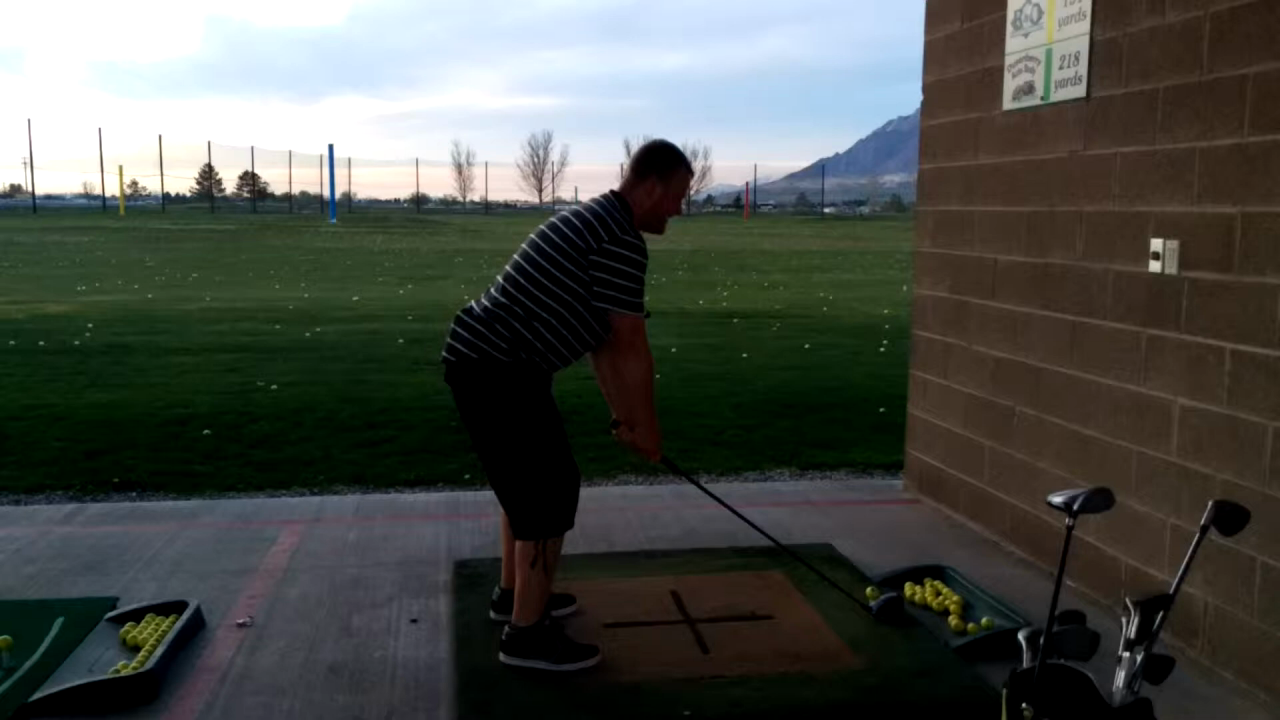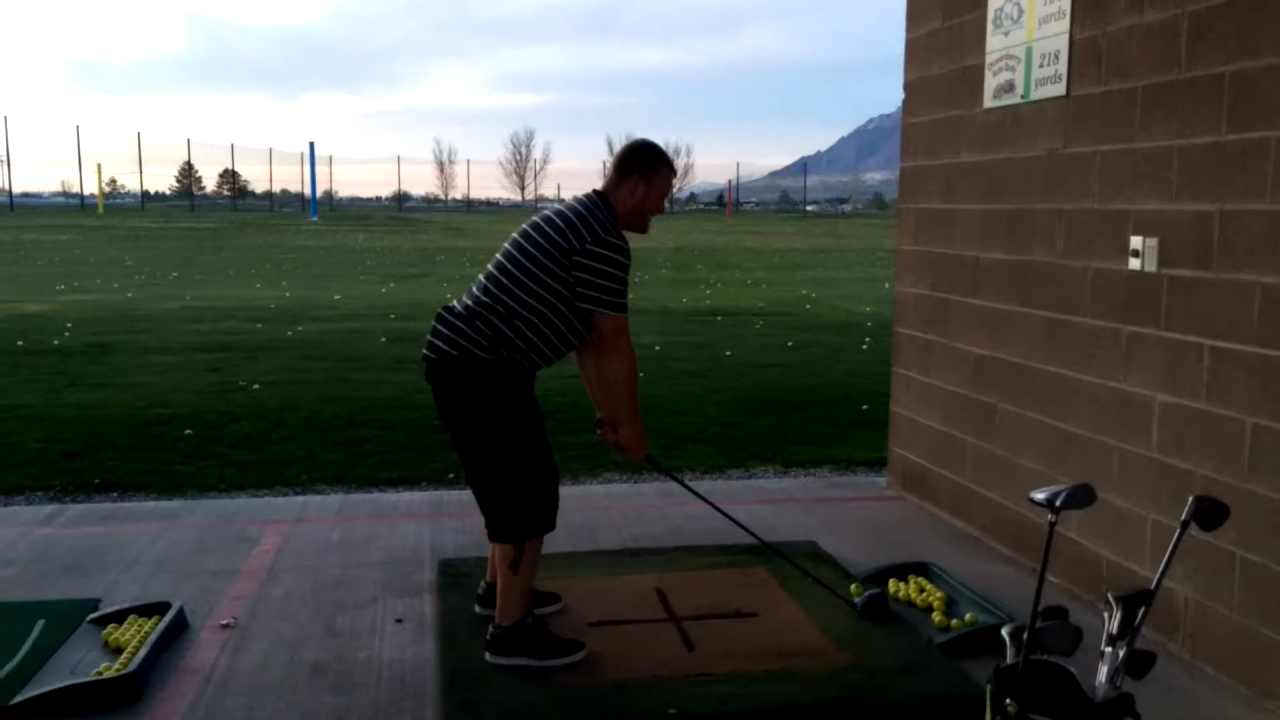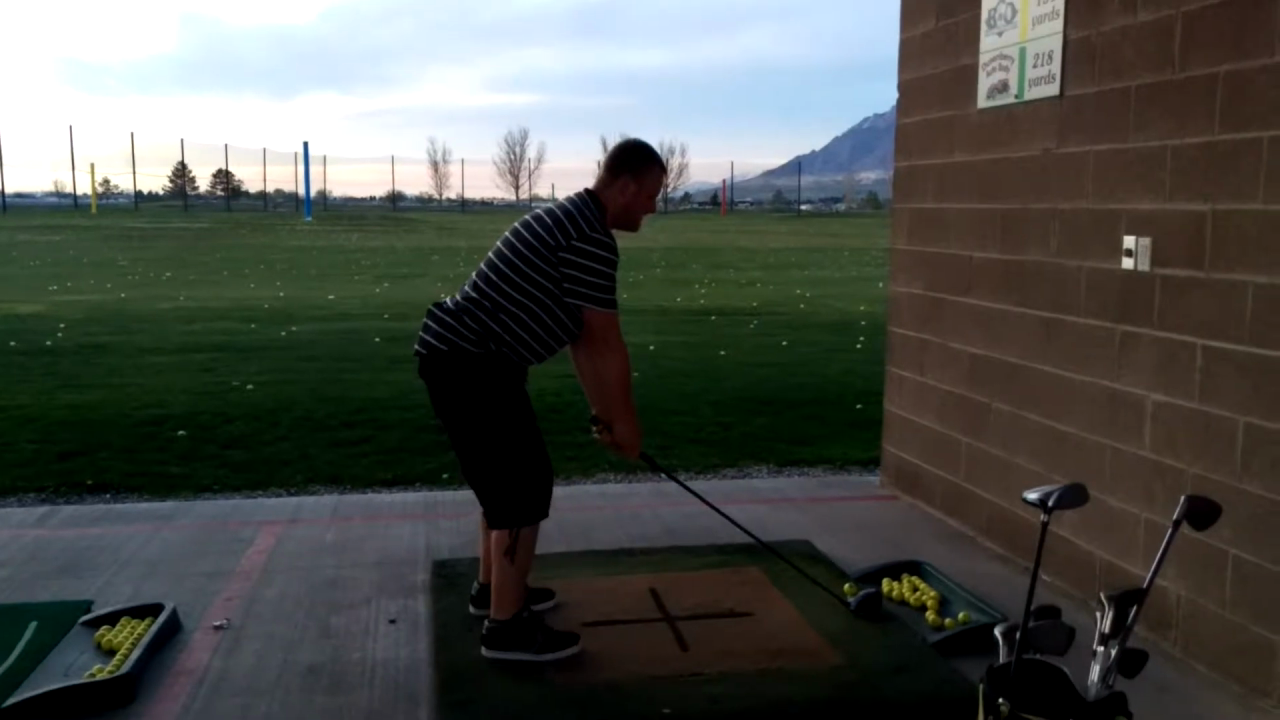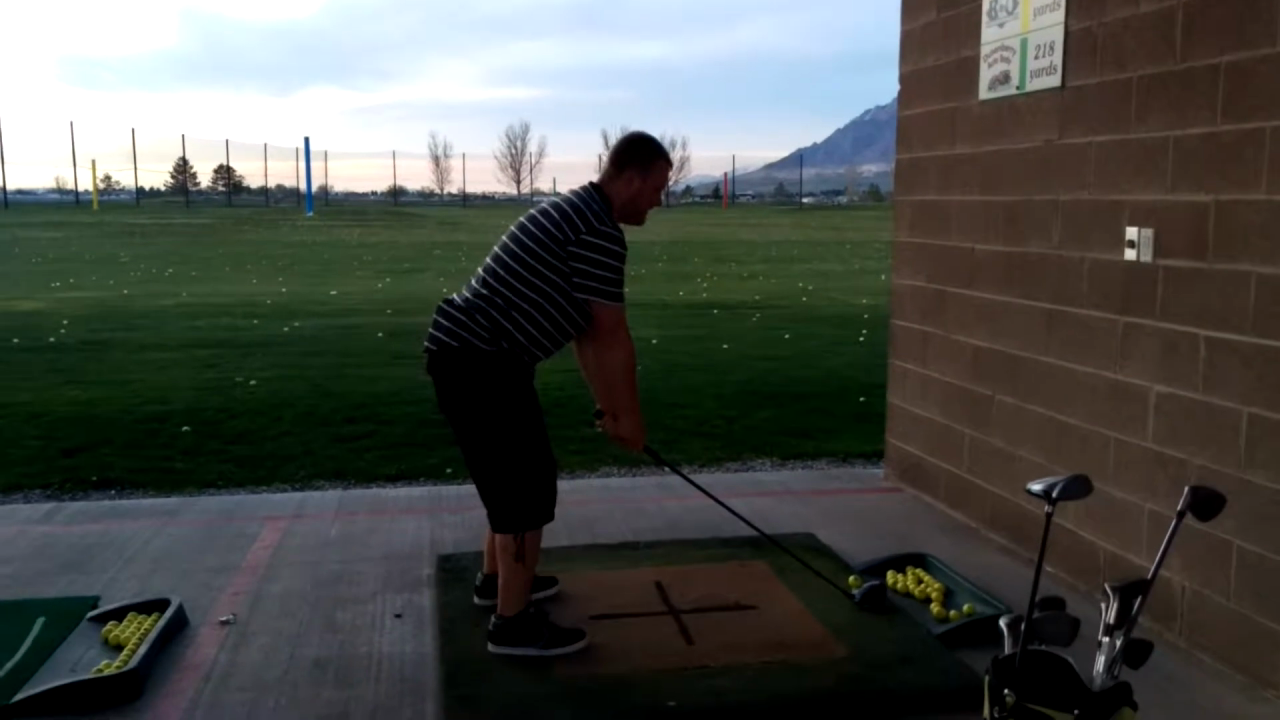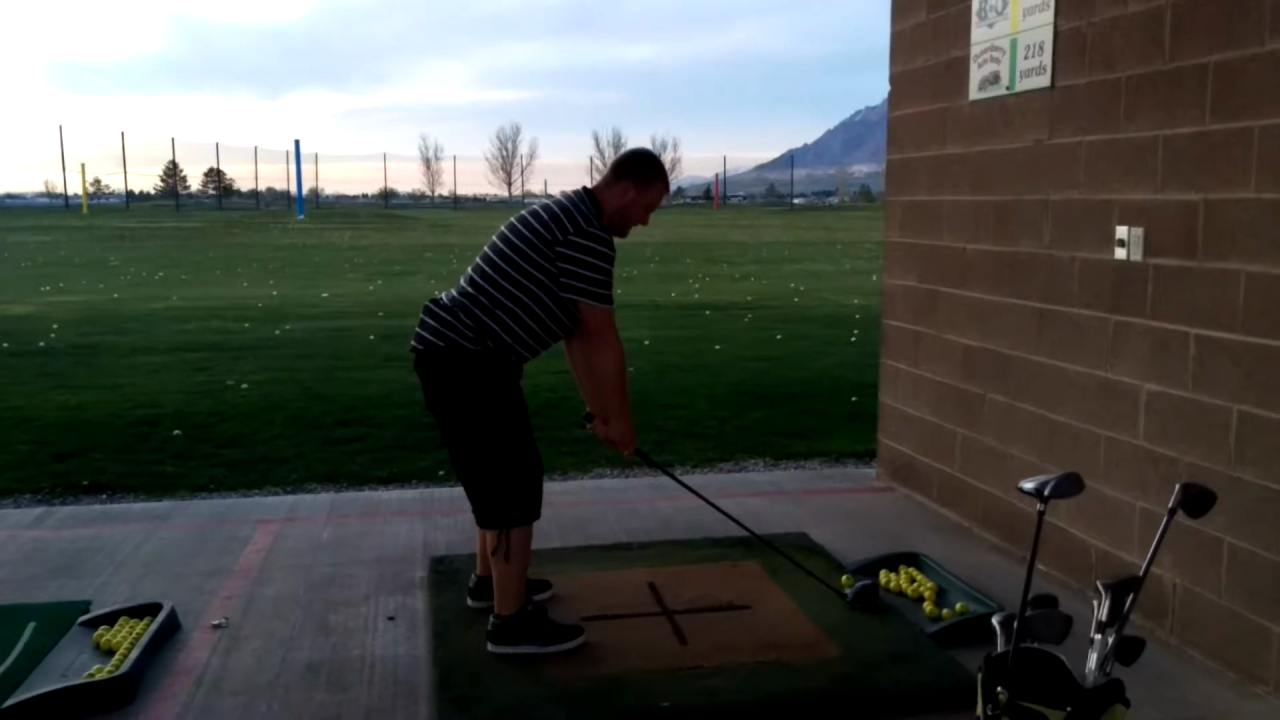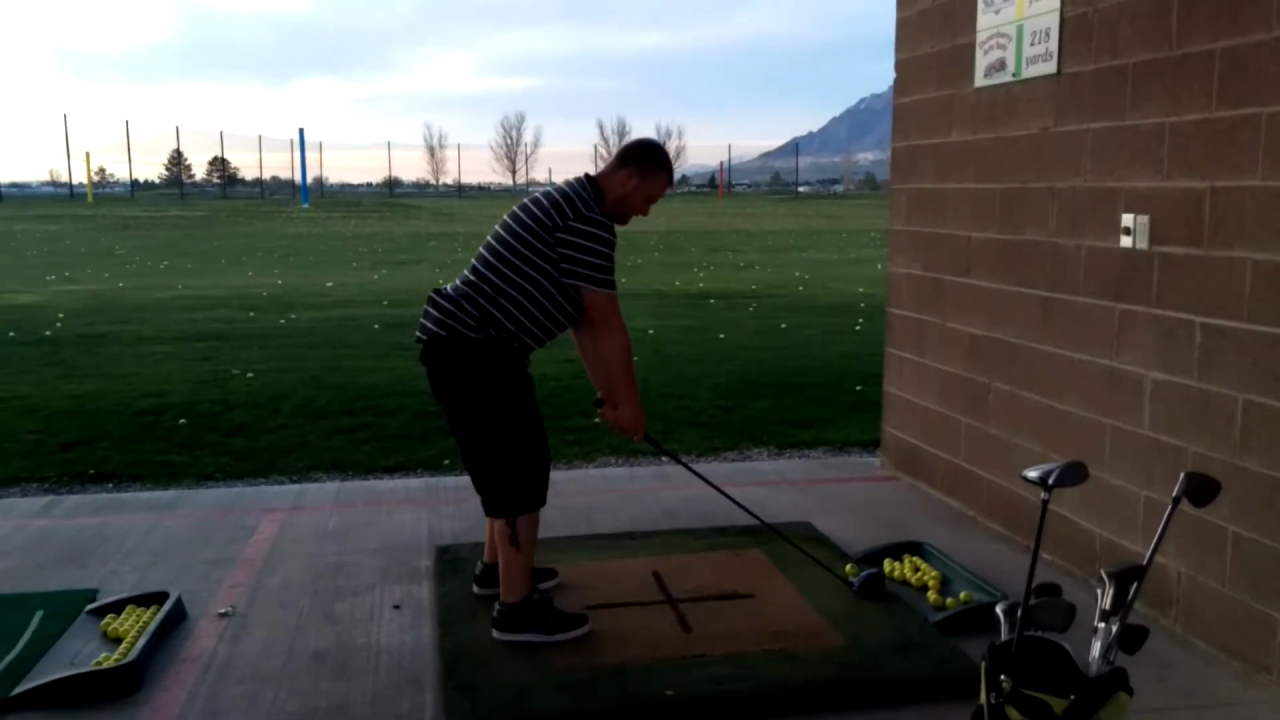
dt=0.4s
person 1, frame 1
left shoulder: (595, 221)
right shoulder: (620, 240)
left elbow: (603, 339)
right elbow: (630, 347)
left wrist: (621, 415)
right wrist: (645, 425)
left hip: (482, 357)
right hip: (500, 368)
left knee: (528, 480)
right knee: (549, 490)
left ankle: (513, 592)
right ankle: (526, 632)
person 1, frame 2
left shoulder: (578, 221)
right shoulder: (604, 242)
left elbow: (587, 339)
right elbow: (614, 347)
left wrist: (607, 416)
right wrist: (630, 426)
left hip: (463, 357)
right hip: (481, 368)
left knee: (513, 480)
right knee: (526, 491)
left ankle: (499, 587)
right ankle: (510, 631)
person 1, frame 3
left shoulder: (571, 221)
right shoulder: (591, 238)
left elbow: (582, 336)
right elbow: (606, 343)
left wrist: (602, 412)
right wrist: (625, 421)
left hip: (461, 354)
right hip: (472, 362)
left knee: (506, 476)
right knee: (521, 484)
left ankle: (494, 586)
right ankle: (507, 626)
person 1, frame 4
left shoulder: (575, 214)
right shoulder: (599, 232)
left elbow: (587, 331)
right elbow: (612, 337)
left wrist: (607, 408)
right wrist: (629, 416)
left hip: (465, 349)
right hip: (481, 359)
left knee: (510, 471)
right knee: (526, 482)
left ankle: (496, 577)
right ankle: (512, 623)
person 1, frame 5
left shoulder: (567, 218)
right shoulder: (588, 234)
left elbow: (576, 333)
right elbow: (602, 339)
left wrist: (597, 410)
right wrist: (619, 417)
left hip: (452, 349)
right hip: (468, 358)
left knee: (499, 472)
right knee: (513, 482)
left ankle: (491, 579)
right ankle: (511, 621)
person 1, frame 6
left shoulder: (571, 205)
right shoulder: (587, 220)
left elbow: (583, 320)
right elbow: (606, 325)
left wrist: (607, 396)
right wrist: (628, 404)
left hip: (464, 341)
right hip: (472, 350)
left knee: (511, 461)
right knee: (520, 471)
left ankle: (498, 566)
right ankle: (516, 608)
